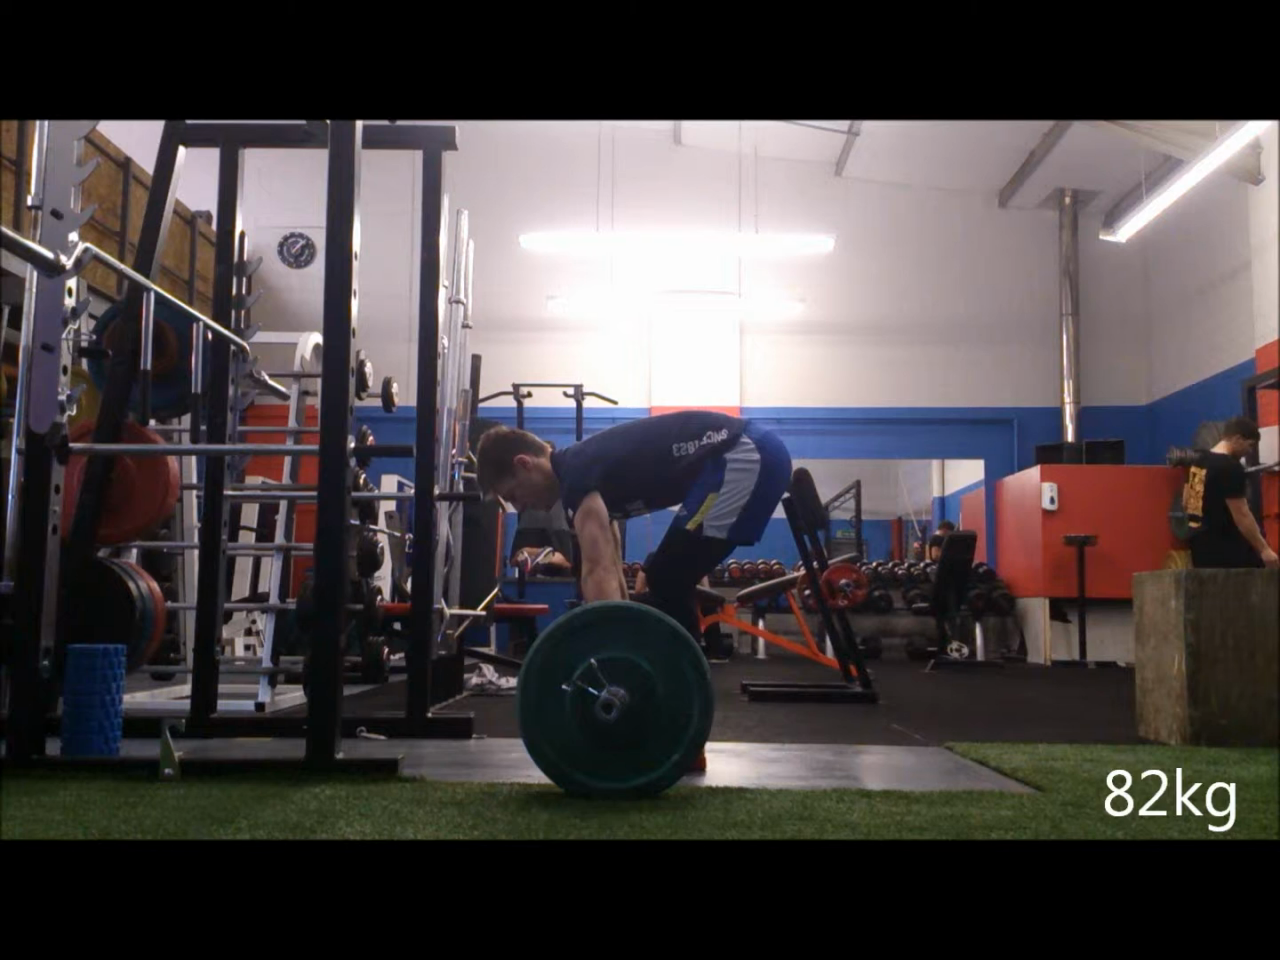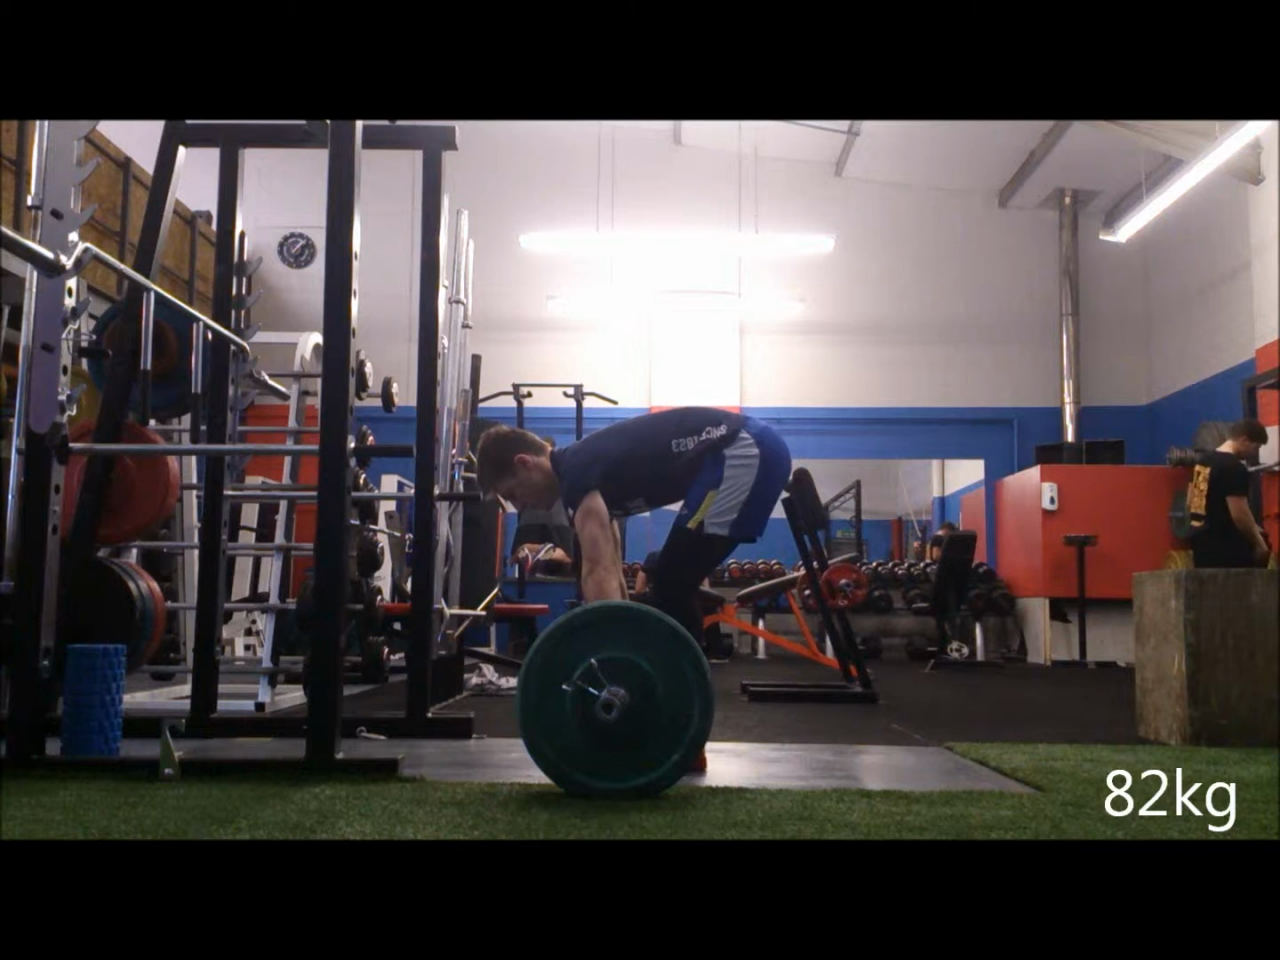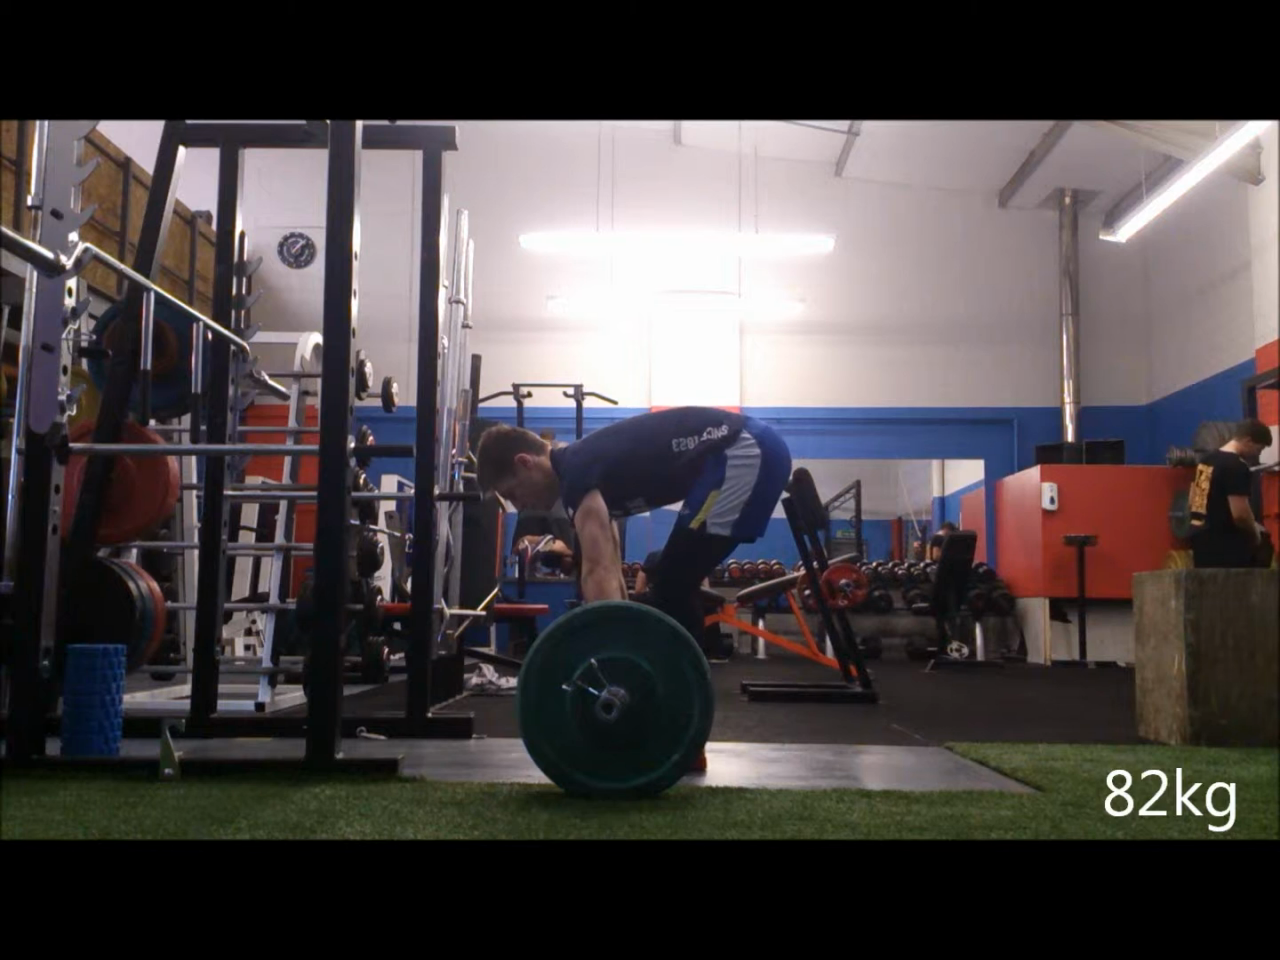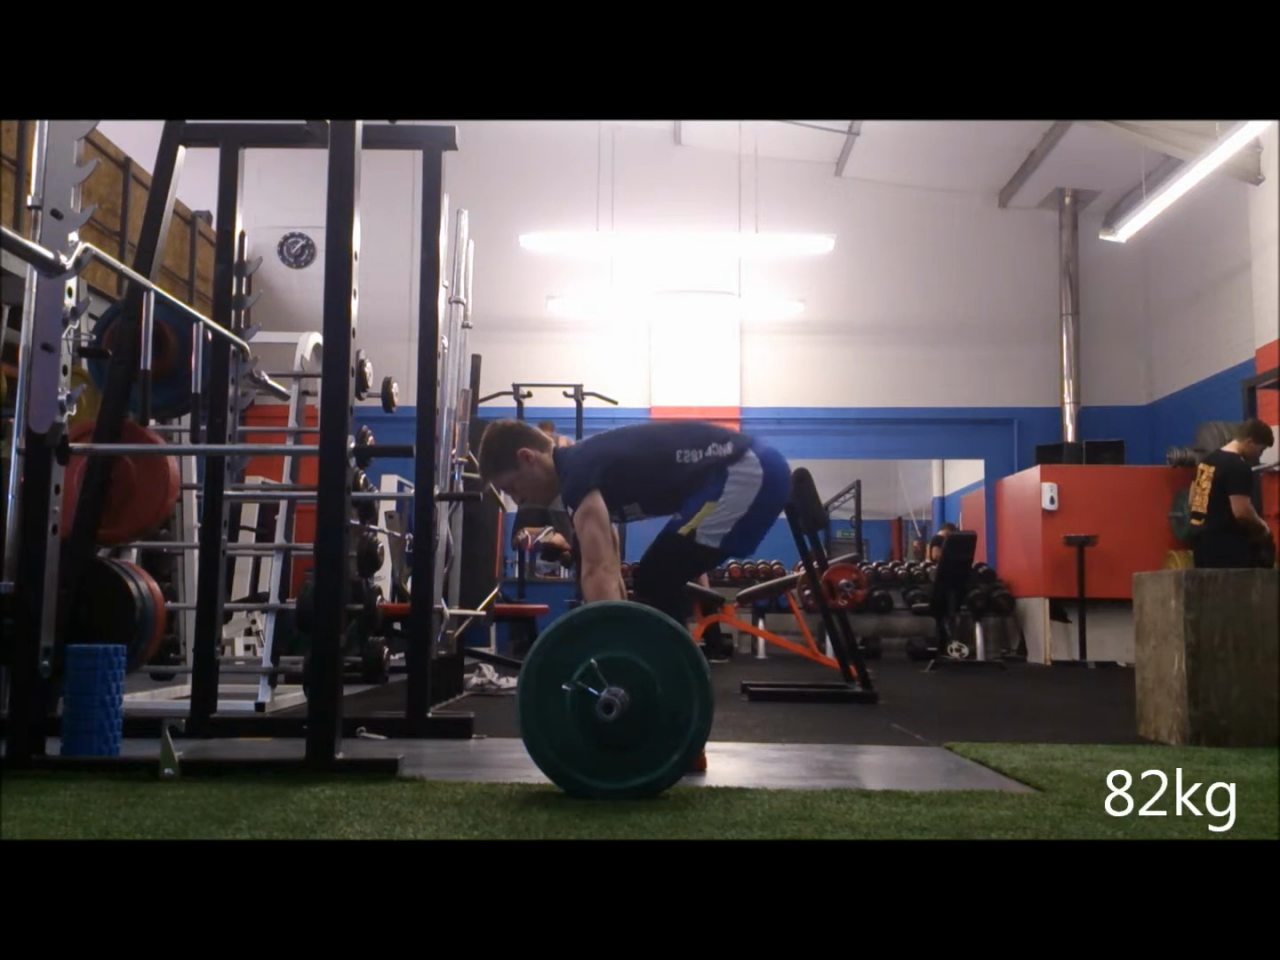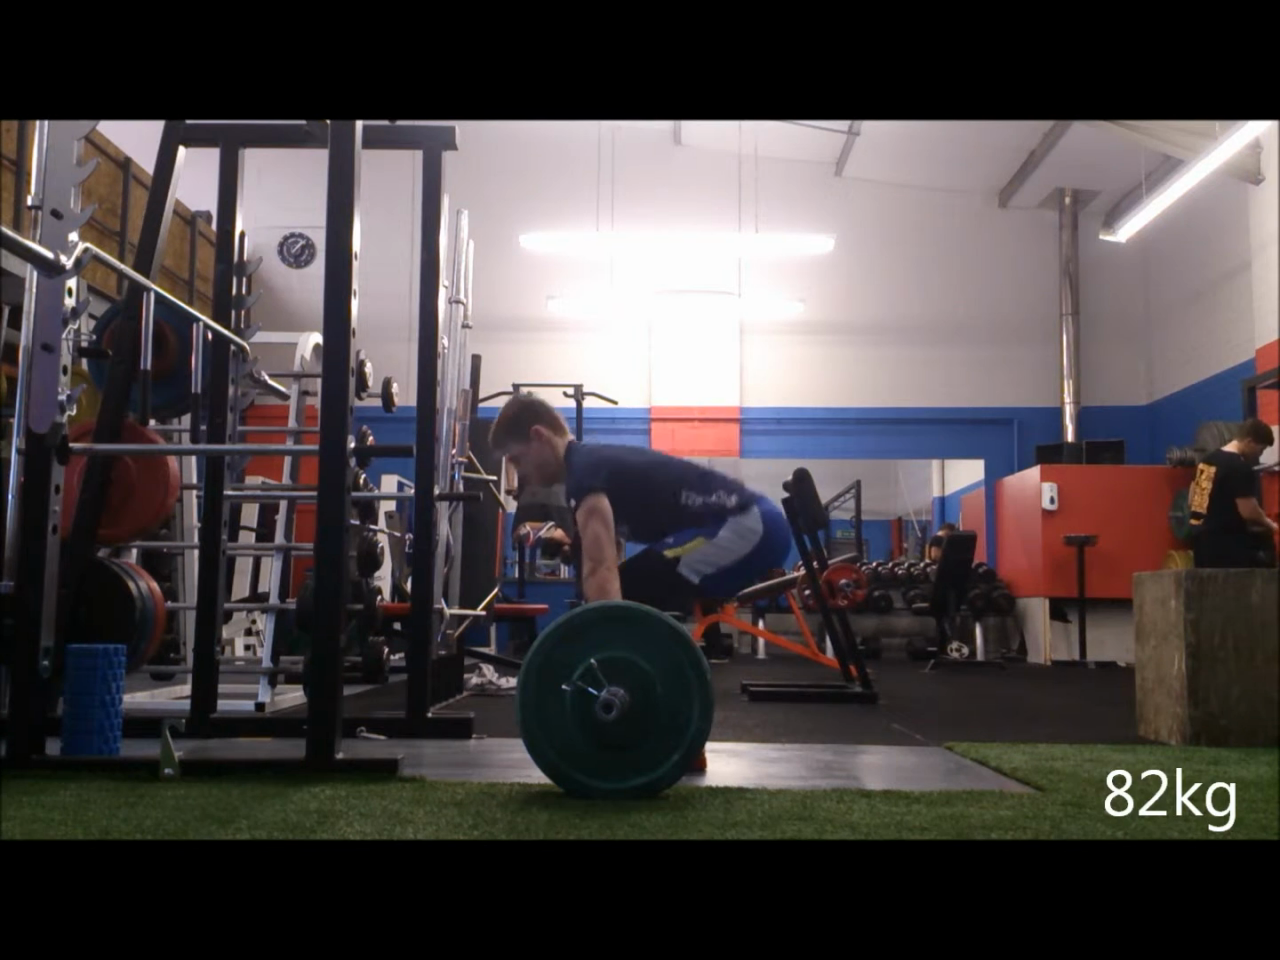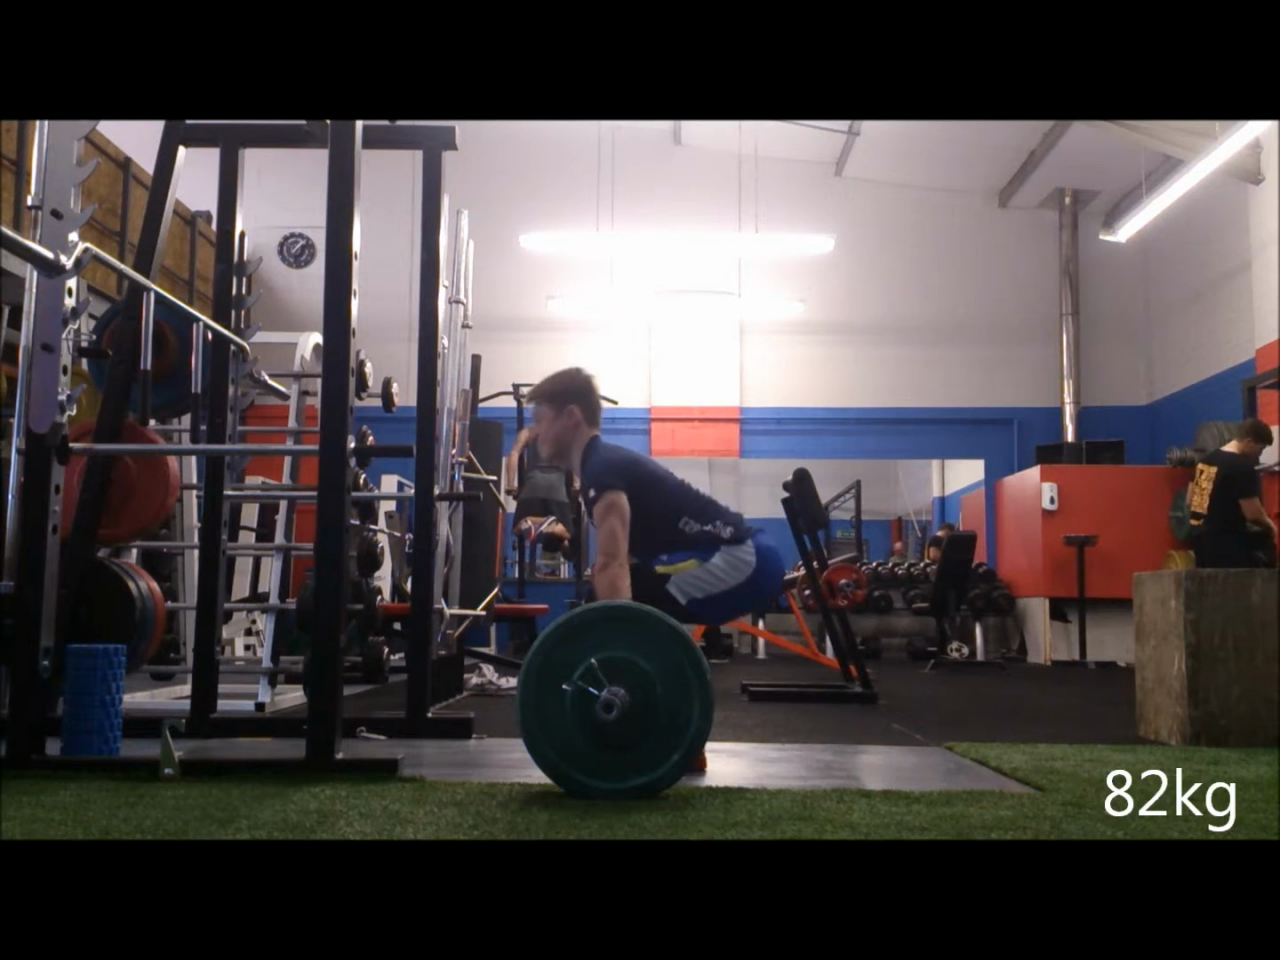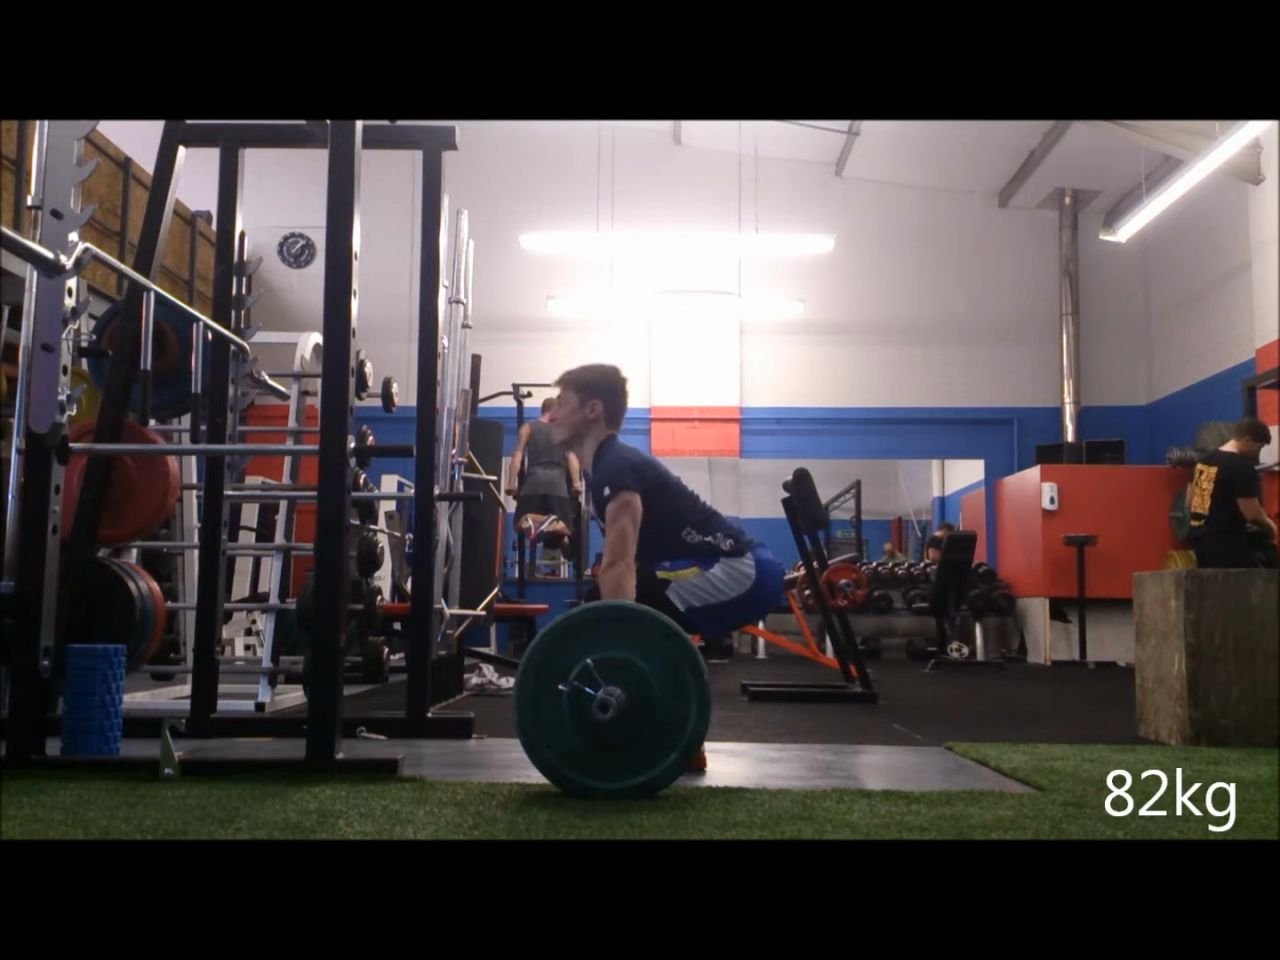
dt=0.2s
person 1, frame 1
left shoulder: (575, 474)
right shoulder: (586, 463)
left elbow: (598, 571)
right elbow: (610, 568)
left hip: (744, 457)
right hip: (747, 455)
left knee: (668, 582)
right knee: (668, 581)
person 1, frame 2
left shoulder: (576, 472)
right shoulder: (583, 464)
left elbow: (598, 572)
right elbow: (609, 570)
left hip: (744, 452)
right hip: (751, 451)
left knee: (672, 583)
right knee: (673, 582)
person 1, frame 3
left shoulder: (576, 471)
right shoulder: (583, 464)
left elbow: (599, 571)
right elbow: (609, 569)
left hip: (745, 454)
right hip: (752, 451)
left knee: (674, 583)
right knee: (673, 583)
person 1, frame 4
left shoulder: (577, 472)
right shoulder: (585, 465)
left elbow: (598, 571)
right elbow: (606, 567)
left hip: (747, 474)
right hip: (752, 471)
left knee: (657, 588)
right knee: (654, 584)
person 1, frame 5
left shoulder: (583, 471)
right shoulder: (593, 464)
left elbow: (599, 571)
right elbow: (606, 567)
left hip: (746, 528)
right hip: (749, 523)
left knee: (626, 604)
right knee: (631, 602)
person 1, frame 6
left shoulder: (601, 468)
right shoulder: (607, 464)
left elbow: (612, 567)
right elbow: (617, 563)
left hip: (742, 562)
right hip: (743, 559)
person 1, frame 7
left shoulder: (615, 468)
right shoulder: (616, 465)
left elbow: (618, 566)
right elbow: (623, 563)
left hip: (741, 573)
right hip: (742, 570)
